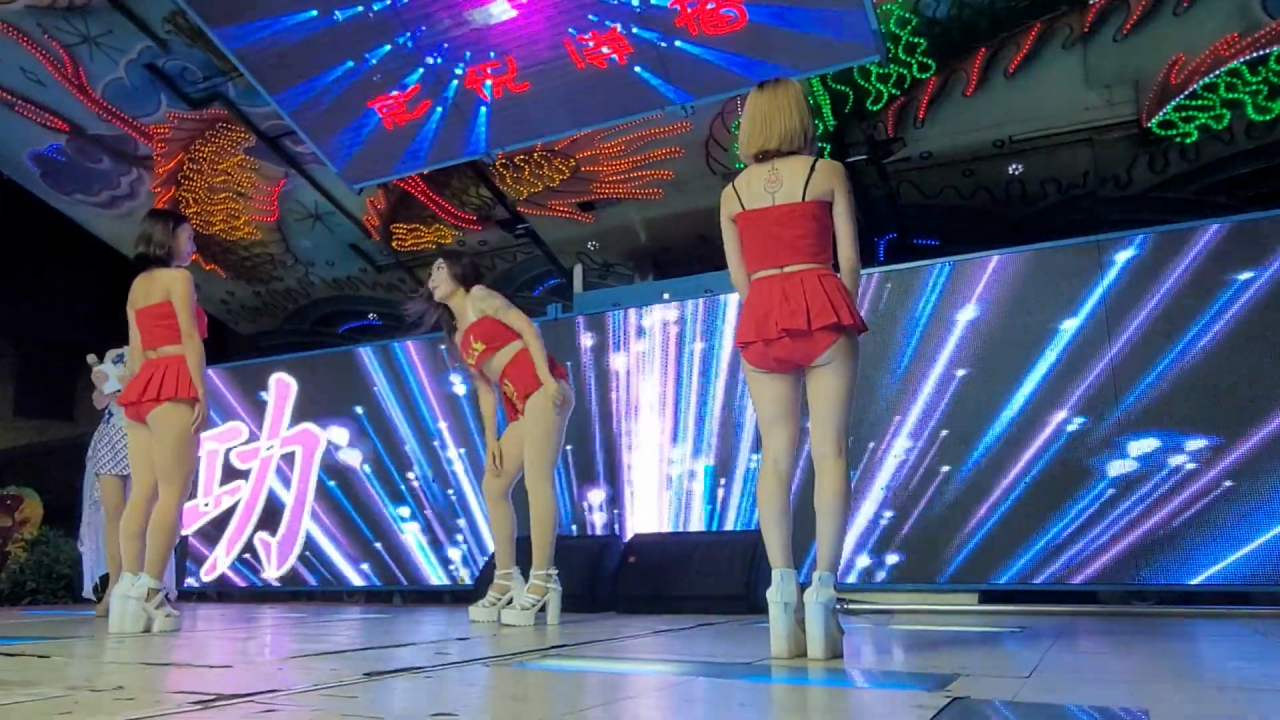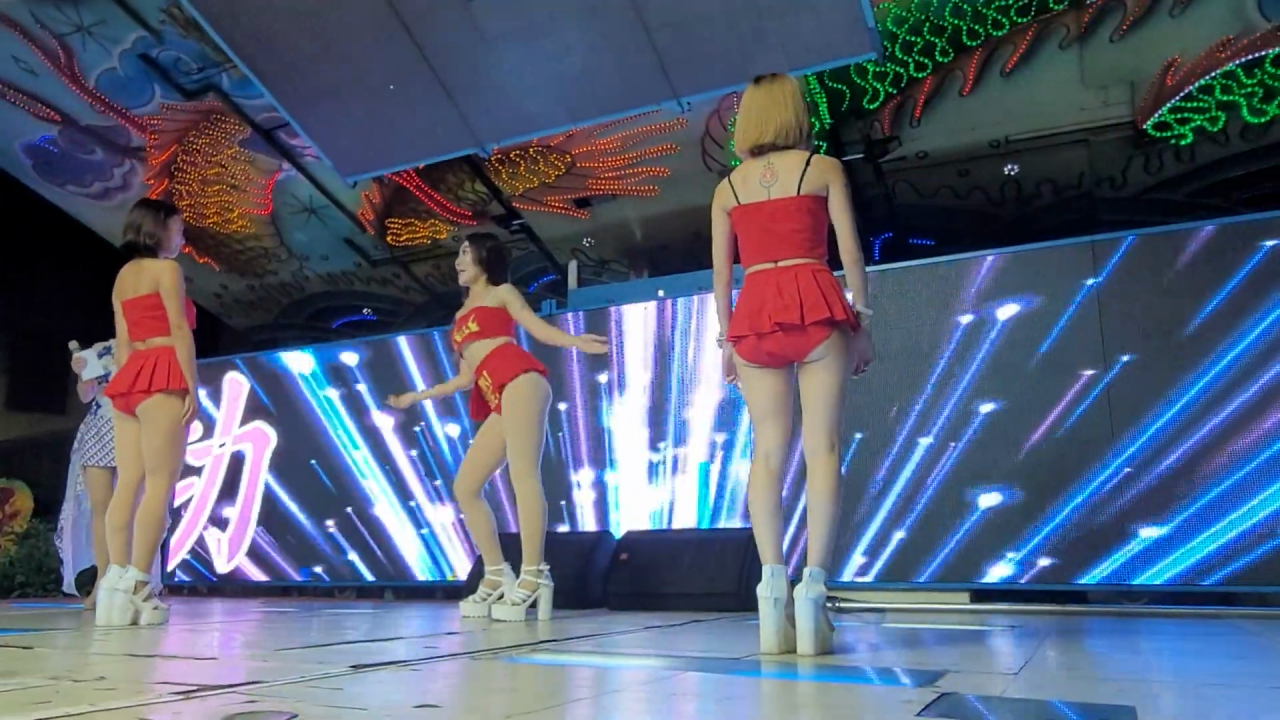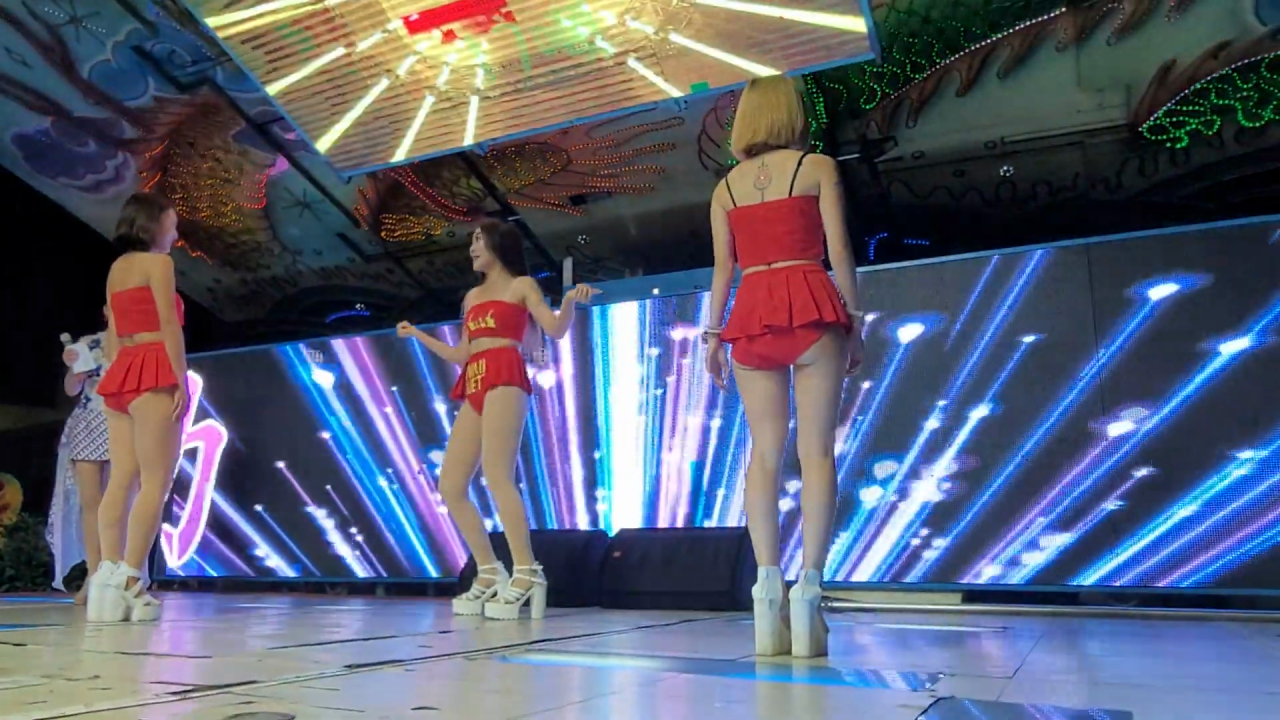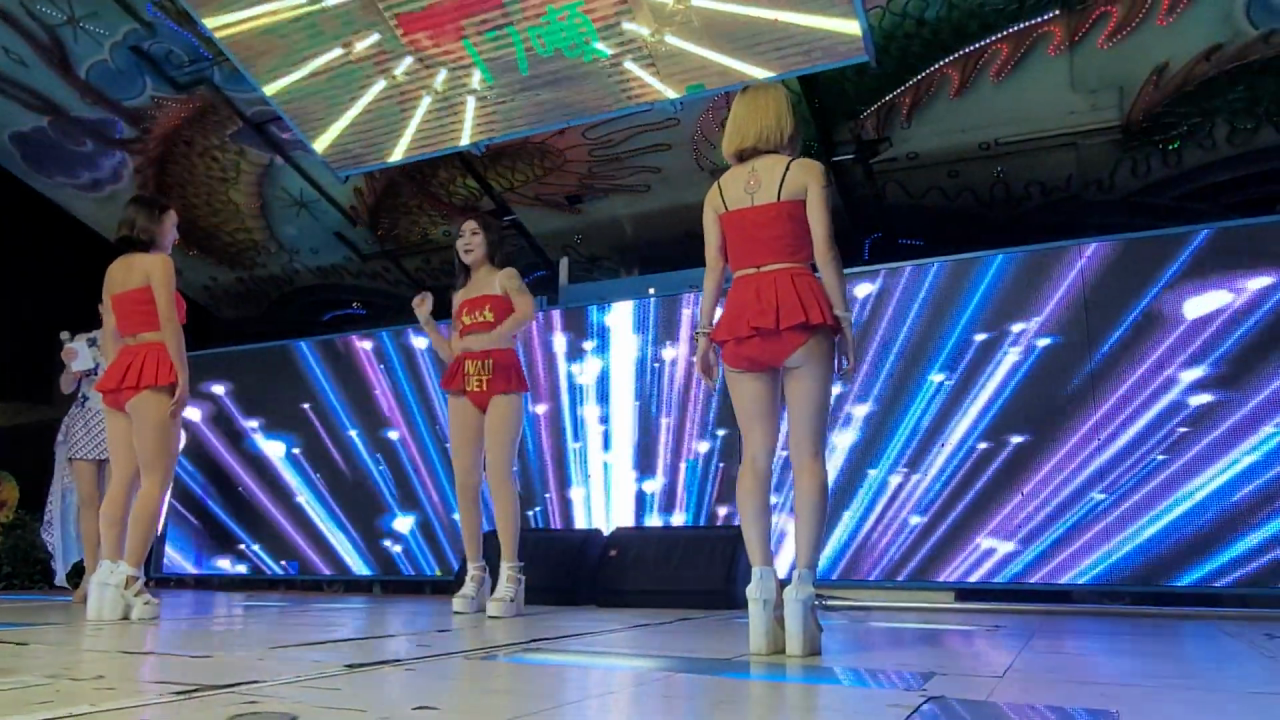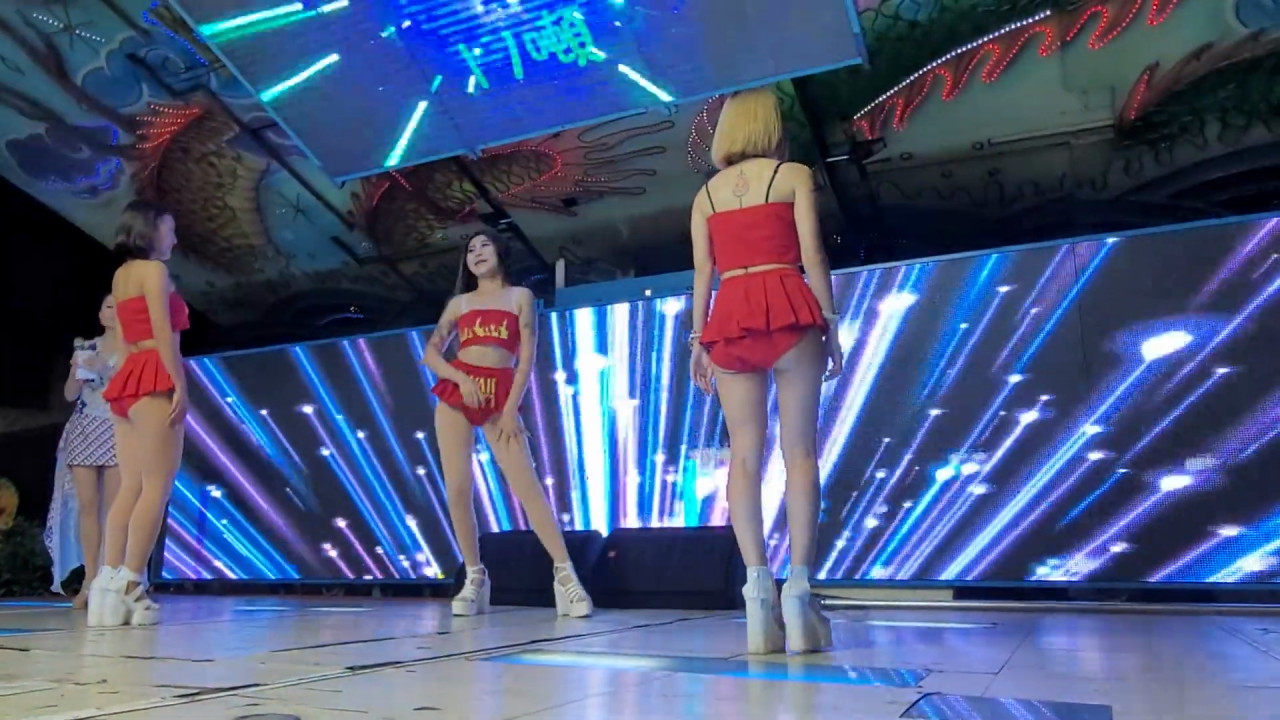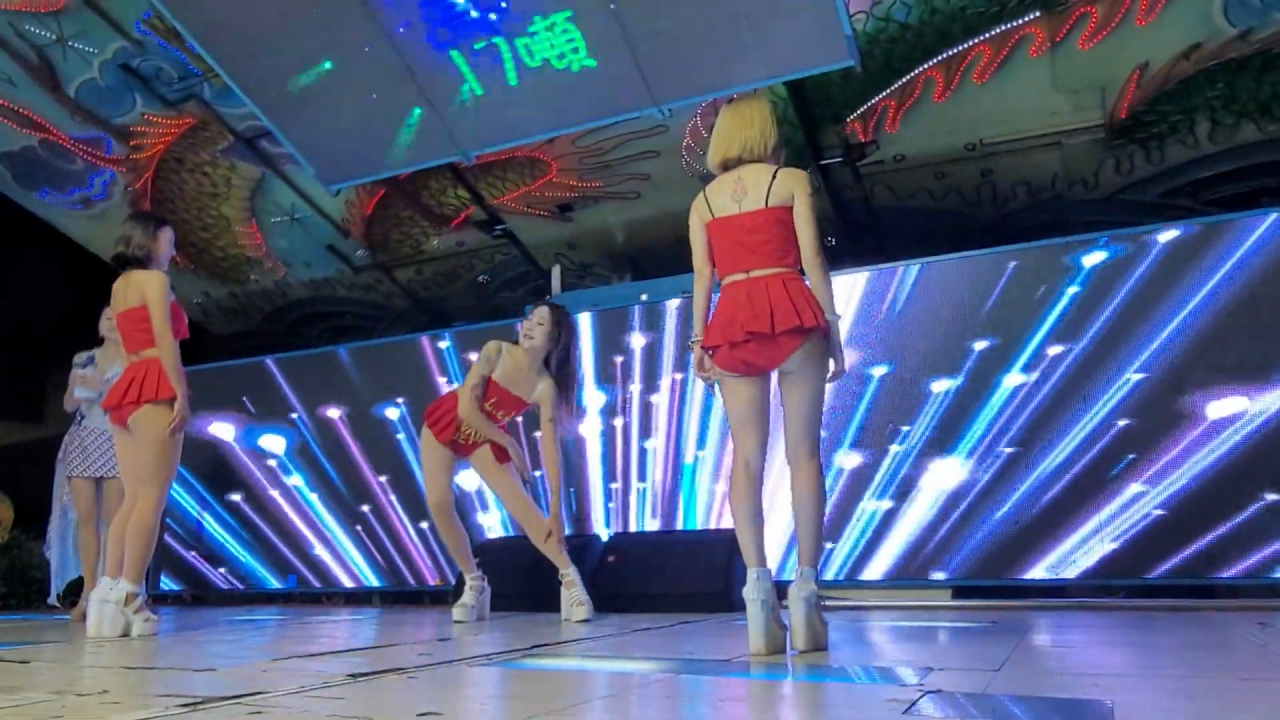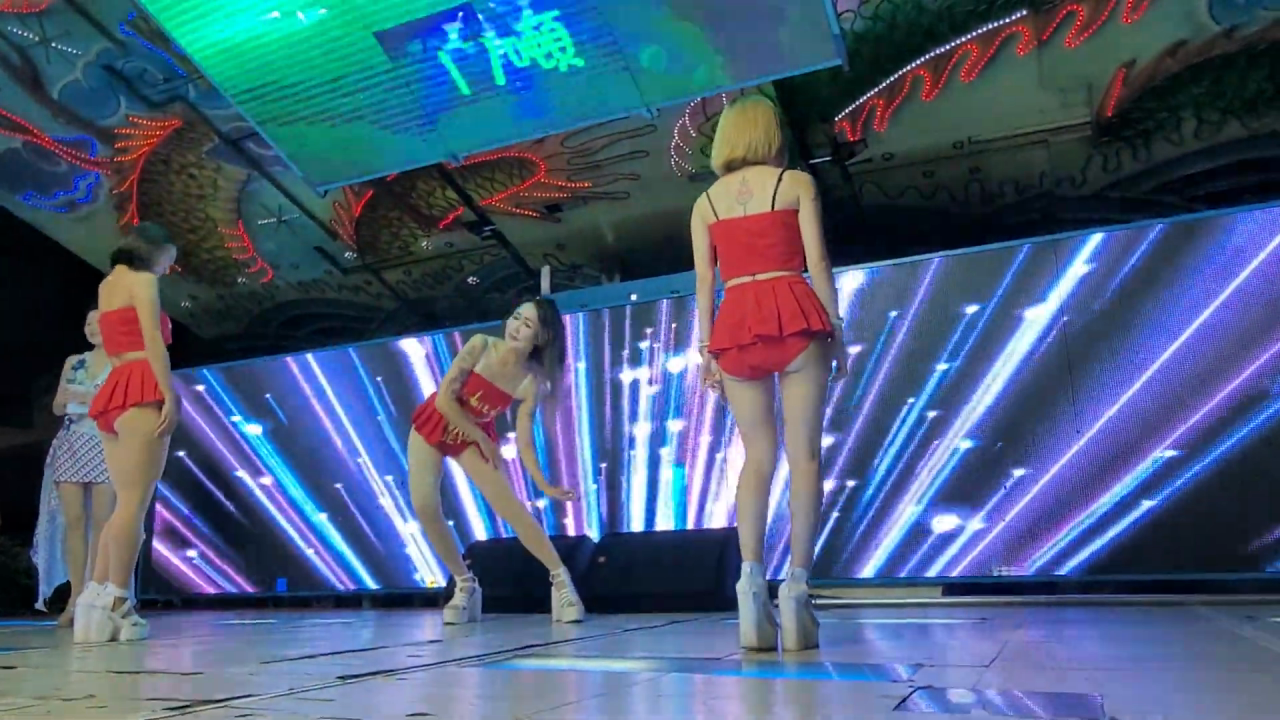
dt=0.5s
person 1, frame 1
left shoulder: (732, 191)
right shoulder: (827, 172)
left elbow: (739, 275)
right elbow: (849, 260)
right wrist: (846, 322)
left hip: (761, 320)
right hip: (820, 309)
left knee: (776, 456)
right knee: (830, 451)
left ankle: (783, 591)
right ankle: (822, 588)
person 1, frame 2
left shoulder: (727, 187)
right shoulder: (824, 168)
left elbow: (721, 271)
right elbow: (850, 251)
left wrist: (728, 337)
right wrist: (860, 321)
left hip: (754, 314)
right hip: (814, 307)
left knee: (767, 452)
right knee: (821, 448)
left ankle: (772, 586)
right ankle: (813, 585)
person 1, frame 3
left shoulder: (726, 185)
right shoulder: (819, 167)
left elbow: (723, 266)
right elbow: (840, 251)
left wrist: (714, 336)
right wrist: (854, 319)
left hip: (751, 315)
right hip: (810, 308)
left knee: (764, 453)
right knee: (815, 451)
left ankle: (769, 591)
right ankle: (808, 587)
person 1, frame 4
left shoulder: (718, 189)
right shoulder: (807, 172)
left elbow: (714, 269)
right elbow: (825, 253)
left wrist: (704, 335)
right wrist: (844, 320)
left hip: (742, 319)
right hip: (799, 311)
left knee: (755, 455)
right knee: (806, 453)
left ankle: (763, 589)
right ankle: (801, 587)
person 1, frame 5
left shoulder: (706, 193)
right shoulder: (795, 175)
left elbow: (703, 272)
right elbow: (812, 256)
left wrist: (698, 339)
right wrist: (831, 325)
left hip: (729, 319)
right hip: (786, 312)
left knee: (745, 456)
right knee: (799, 452)
left ankle: (759, 589)
right ankle: (798, 583)
person 1, frame 6
left shoulder: (703, 199)
right shoulder: (792, 180)
left elbow: (702, 276)
right elbow: (812, 259)
left wrist: (699, 341)
right wrist: (831, 327)
left hip: (732, 322)
right hip: (790, 314)
left knee: (747, 457)
right knee: (803, 454)
left ankle: (758, 590)
right ankle: (804, 587)
person 1, frame 7
left shoulder: (706, 201)
right shoulder: (797, 182)
left elbow: (704, 281)
right elbow: (817, 261)
left wrist: (706, 346)
right wrist: (835, 328)
left hip: (736, 325)
right hip: (793, 315)
left knee: (758, 457)
right knee: (802, 453)
left ankle: (751, 576)
right ankle: (796, 588)
person 2, frame 1
left shoulder: (137, 285)
right shoulder: (178, 277)
left elbow: (135, 349)
right elbow: (190, 336)
left wrist: (140, 390)
right wrist: (201, 393)
left hip: (141, 389)
right hip: (172, 385)
left knee: (143, 493)
right knee: (172, 492)
left ankle: (130, 588)
right ankle: (148, 593)
person 2, frame 2
left shoulder: (123, 275)
right shoulder: (166, 268)
left elbow: (122, 339)
right elbow: (180, 329)
left wrist: (129, 382)
right wrist: (192, 385)
left hip: (129, 380)
right hip: (162, 378)
left knee: (128, 484)
right knee: (160, 484)
left ankle: (117, 582)
right ankle: (136, 585)
person 2, frame 3
left shoulder: (117, 268)
right shoulder: (158, 262)
left elbow: (113, 333)
right elbow: (169, 325)
left wrist: (119, 374)
right wrist: (182, 380)
left hip: (121, 375)
right hip: (152, 373)
left knee: (122, 480)
right knee: (156, 481)
left ankle: (109, 577)
right ankle: (128, 581)
person 2, frame 4
left shoulder: (114, 268)
right shoulder: (158, 262)
left elbow: (110, 330)
right elbow: (169, 323)
left wrist: (118, 371)
right wrist: (183, 377)
left hip: (120, 376)
right hip: (152, 373)
left knee: (122, 480)
right knee: (155, 480)
left ankle: (109, 577)
right ankle: (127, 581)
person 2, frame 5
left shoulder: (122, 274)
right shoulder: (153, 269)
left elbow: (126, 335)
right elbow: (162, 330)
right wrist: (179, 385)
left hip: (128, 381)
right hip: (154, 379)
left knee: (132, 487)
right knee: (157, 486)
left ankle: (110, 583)
right ankle: (128, 587)
person 2, frame 6
left shoulder: (121, 285)
right shoulder: (154, 279)
right elbow: (164, 339)
right wrist: (181, 393)
left hip: (128, 390)
right hip: (154, 389)
left knee: (133, 498)
right knee: (152, 496)
left ankle: (109, 594)
right ankle: (127, 599)
person 2, frame 7
left shoulder: (110, 283)
right shoulder: (142, 280)
right elbow: (153, 342)
left wrist: (164, 381)
right wrist: (169, 395)
left hip: (113, 394)
right hip: (141, 394)
left knee: (126, 503)
right knee: (135, 502)
left ankle: (96, 599)
right ankle: (114, 603)
person 3, frame 1
left shoulder: (480, 297)
right shoulder: (458, 337)
left elbow: (528, 328)
right elbow: (486, 390)
left wrist: (547, 374)
right wrist: (492, 439)
left hip: (543, 386)
right hip: (523, 402)
left knee: (537, 480)
right knee: (493, 486)
left ankle: (542, 581)
right ankle: (507, 581)
person 3, frame 2
left shoulder: (502, 292)
right shoulder: (461, 316)
left elbow: (538, 327)
right elbow: (466, 377)
left wrist: (577, 341)
right wrist: (419, 396)
left hip: (520, 380)
right hip: (497, 401)
left knee: (523, 474)
right knee: (465, 487)
left ankle: (534, 577)
right ankle: (497, 576)
person 3, frame 3
left shoulder: (522, 286)
right shoulder: (472, 296)
left elbow: (556, 329)
left wrist: (569, 303)
right wrist: (418, 335)
left hip: (505, 380)
right hip: (472, 390)
left knee: (497, 476)
right knee: (451, 487)
left ankle: (527, 575)
right ankle: (491, 574)
person 3, frame 4
left shoulder: (506, 277)
right shoulder: (460, 295)
left elbow: (528, 311)
left wrist: (492, 336)
right wrist: (425, 319)
left hip: (503, 379)
right hip: (463, 385)
left knee: (498, 473)
right knee: (464, 481)
left ankle: (509, 573)
right ankle: (475, 572)
person 3, frame 5
left shoulder: (520, 296)
right shoulder: (458, 303)
left elbow: (526, 357)
right elbow: (429, 355)
left wrist: (512, 410)
right wrist: (461, 380)
left hip: (501, 397)
right hip: (454, 394)
left knee: (526, 485)
right knee: (457, 489)
left ankle: (565, 574)
right ankle: (475, 576)
person 3, frame 6
left shoulder: (545, 386)
right shoulder: (495, 351)
left elbow: (550, 450)
right elbow: (466, 407)
left wrist: (556, 512)
right wrist: (510, 443)
left hip: (485, 437)
right hip: (445, 423)
left knee: (522, 506)
right knee: (439, 503)
left ankle: (570, 578)
right ankle: (474, 583)
person 3, frame 7
left shoulder: (530, 382)
right shoulder: (480, 345)
left elbow: (524, 443)
right elbow: (444, 397)
left wrist: (543, 484)
right wrist: (482, 437)
left hip: (476, 436)
right hip: (433, 424)
left knee: (512, 508)
right knee: (425, 506)
left ankle: (561, 579)
right ankle: (465, 585)
person 4, frame 1
right shoulder: (112, 357)
right elbow: (99, 403)
right wrist: (98, 385)
right hip: (111, 438)
right knee: (111, 513)
right ankle: (112, 586)
person 4, frame 2
right shoulder: (99, 349)
right elbow: (86, 396)
right wrist: (82, 374)
right hip: (98, 431)
right knee: (99, 505)
right ankle: (102, 580)
person 4, frame 3
right shoulder: (86, 343)
right elbow: (71, 389)
right wrist: (71, 366)
right hip: (86, 427)
right knee: (88, 501)
right ankle: (92, 575)
person 4, frame 4
right shoulder: (83, 341)
right elbow: (67, 387)
right wrist: (70, 365)
right hip: (84, 425)
right knee: (86, 499)
right ankle: (89, 573)
person 4, frame 5
right shoulder: (84, 347)
right elbow: (70, 394)
left wrist: (105, 370)
right wrist: (76, 371)
left hip: (117, 430)
right hip: (84, 431)
right knee: (86, 505)
right ankle: (90, 579)
person 4, frame 6
right shoulder: (82, 359)
right elbow: (69, 405)
left wrist: (103, 387)
right wrist: (75, 385)
left hip: (116, 441)
right hip: (82, 442)
left knee: (113, 517)
right knee: (84, 516)
right ankle: (88, 591)
person 4, frame 7
right shoulder: (73, 363)
right elbow: (57, 408)
left wrist: (95, 399)
right wrist: (66, 398)
left hip: (106, 446)
right hip: (71, 446)
left knee: (101, 522)
right knee: (72, 521)
right ankle: (75, 597)
